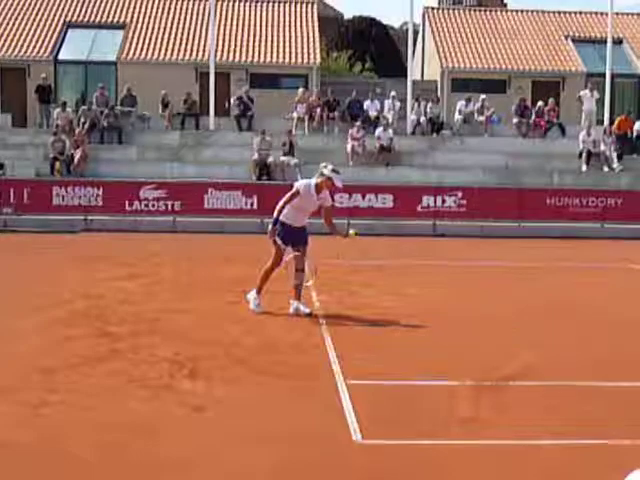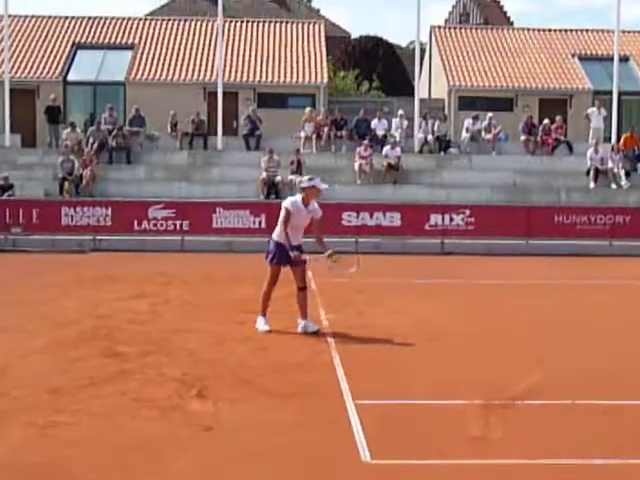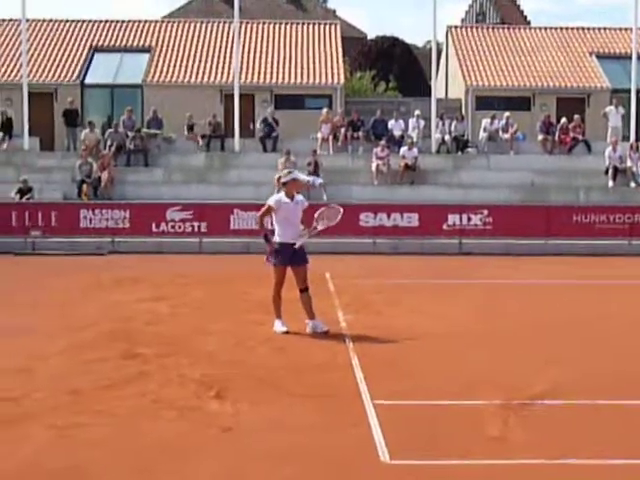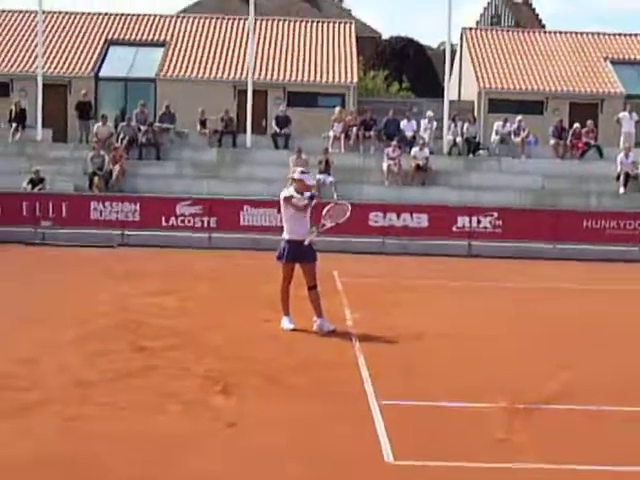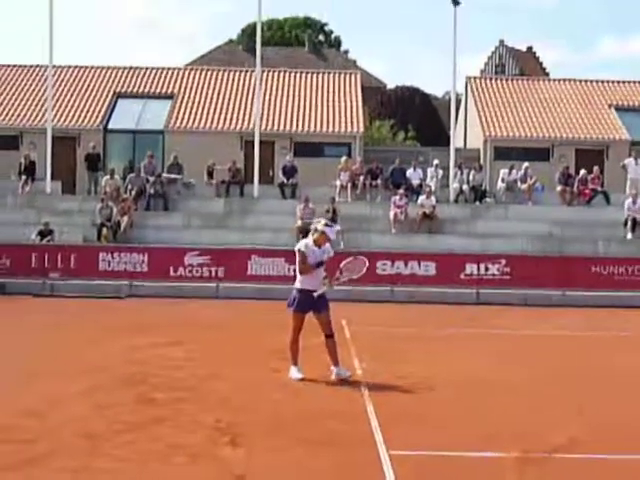
dt=1s
person 1, frame 1
left shoulder: (325, 198)
right shoulder: (303, 186)
left elbow: (328, 221)
right elbow: (282, 203)
left wrist: (341, 233)
right wrist: (273, 224)
left hip: (300, 229)
right hip: (284, 225)
left knee: (301, 266)
right knee: (275, 263)
left ankle: (296, 303)
right ankle: (256, 294)
person 1, frame 2
left shoulder: (315, 209)
right shoulder: (291, 203)
left elbow: (317, 234)
right elbow: (283, 228)
left wrist: (326, 251)
right wrist: (290, 249)
left hip: (296, 246)
right hip: (280, 245)
left knee: (302, 284)
right knee: (271, 283)
left ankle: (304, 321)
right ankle: (262, 318)
person 1, frame 3
left shoulder: (300, 200)
right shoulder: (277, 200)
right elbow: (260, 218)
left wrist: (306, 229)
right wrist: (267, 240)
left hip: (297, 247)
right hip: (281, 246)
left knee: (303, 285)
right knee: (278, 285)
left ankle: (312, 322)
right ankle: (278, 321)
person 1, frame 4
left shoulder: (307, 197)
right shoulder: (287, 194)
right elbow: (302, 207)
right wrist: (310, 197)
left hip: (305, 243)
right hip: (291, 243)
left knee: (312, 283)
right knee: (286, 282)
left ankle: (319, 319)
right ankle: (286, 318)
person 1, frame 5
left shoulder: (326, 249)
right shoulder: (303, 245)
right elbow: (302, 270)
right wrist: (320, 263)
left hip: (318, 293)
right hip: (302, 293)
left knee: (328, 331)
right knee: (296, 332)
left ankle: (336, 368)
right ankle: (294, 367)
